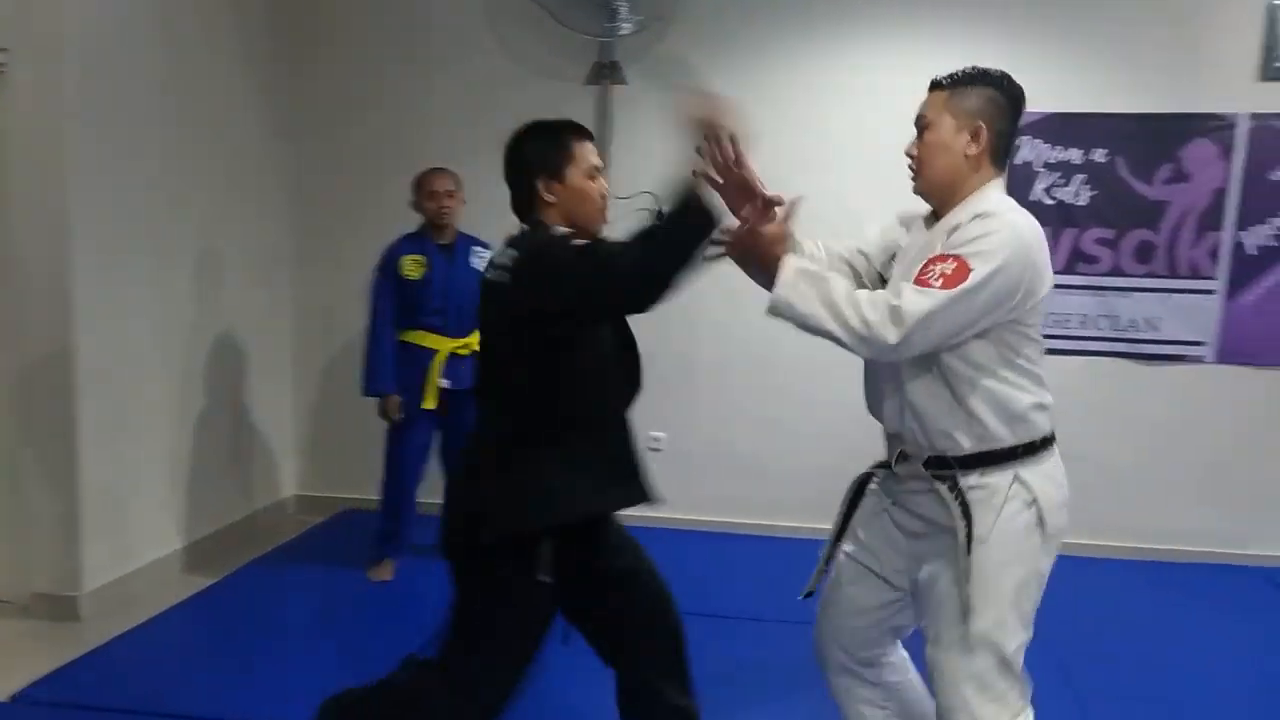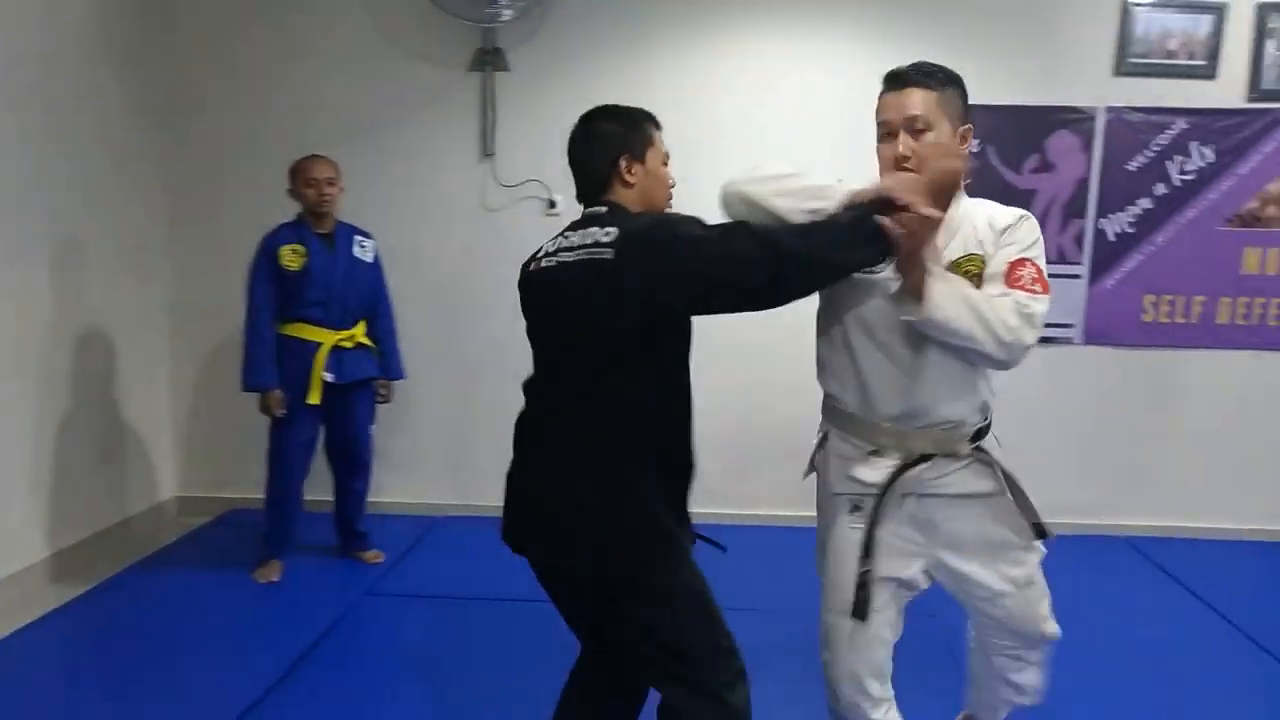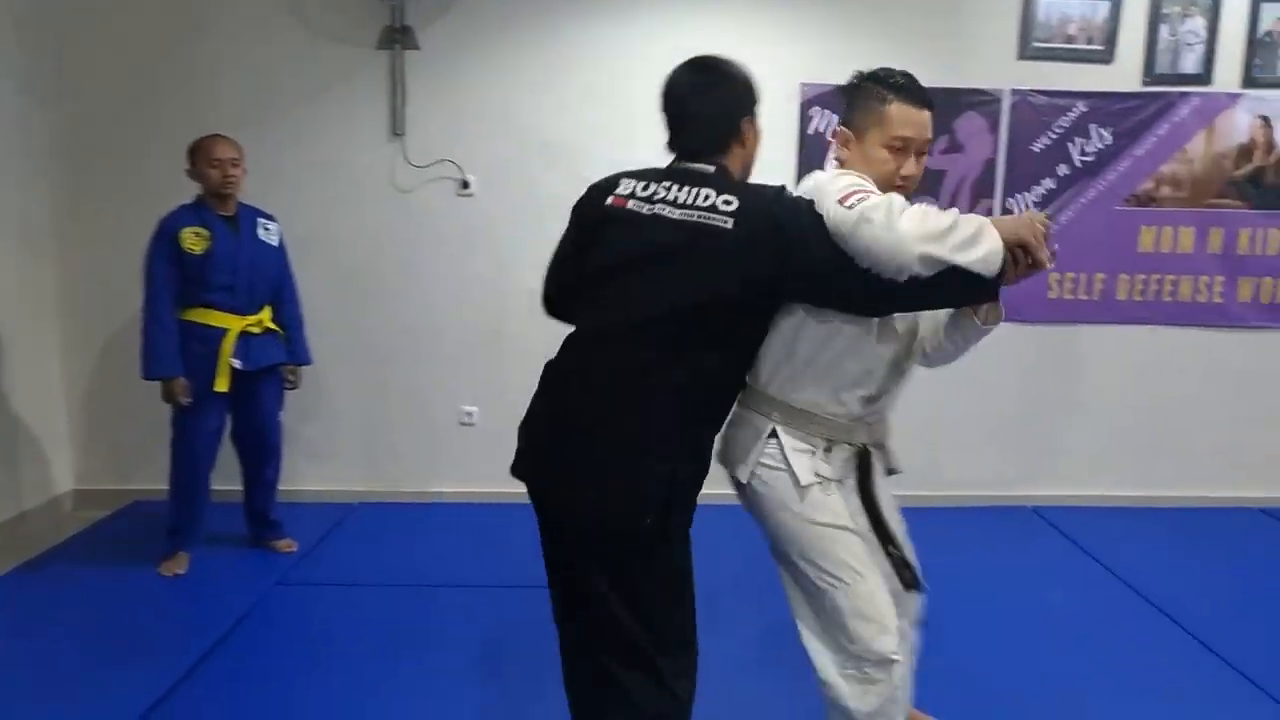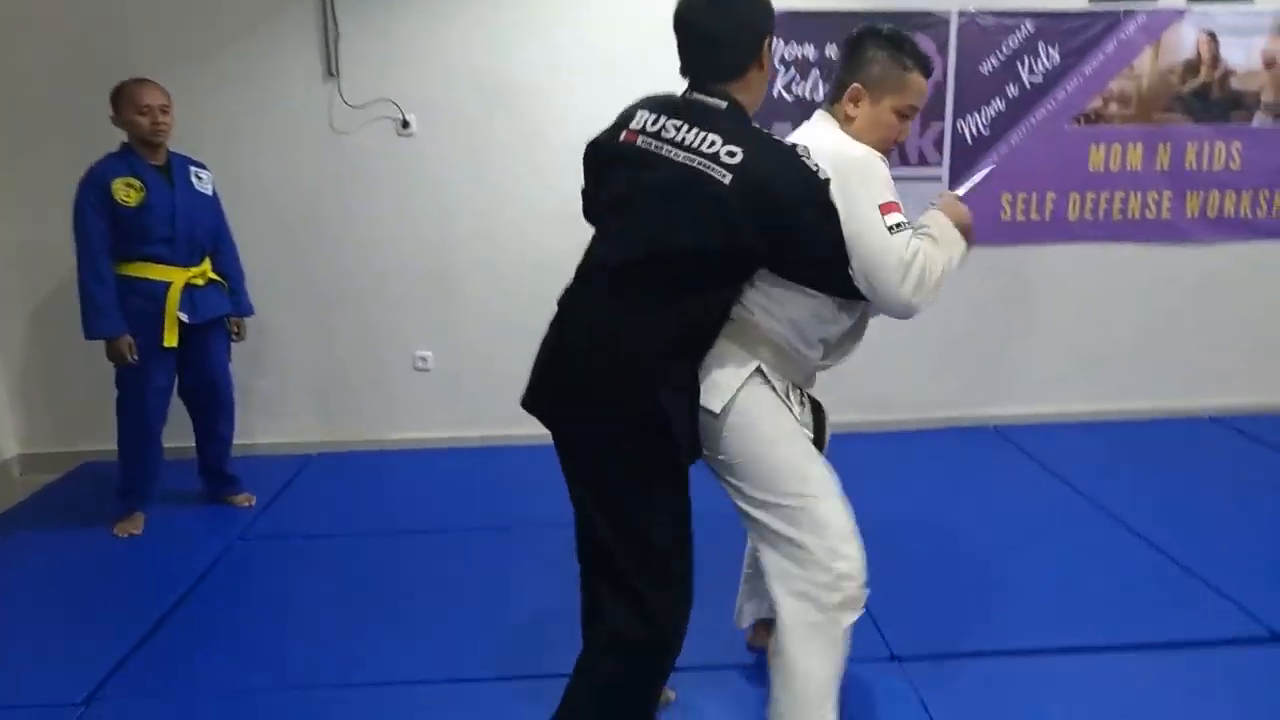
dt=0.3s
person 1, frame 1
left shoulder: (1000, 235)
right shoulder: (916, 227)
left elbow: (885, 325)
right elbow: (842, 286)
left wrist: (781, 262)
right wrist: (768, 228)
left hip: (997, 494)
right hip: (914, 483)
right knee: (850, 637)
person 1, frame 2
left shoulder: (1005, 229)
left elbow: (1010, 335)
left wrist: (924, 277)
left hip: (961, 474)
right hip: (861, 477)
left knee: (1022, 629)
person 1, frame 3
left shoulder: (866, 211)
right shoulder: (835, 194)
left elbow: (920, 339)
right elbow: (900, 241)
left wrist: (977, 306)
right wrist: (992, 235)
left hip: (841, 451)
right hip: (790, 456)
left knee: (898, 592)
right knee: (870, 641)
person 1, frame 4
left shoulder: (808, 151)
right shoulder: (847, 164)
left elbow: (862, 284)
right elbow: (901, 289)
left wrist: (926, 248)
right wrist: (944, 228)
left hip: (744, 376)
right hip: (742, 385)
left knee: (788, 518)
right knee: (829, 564)
left ankle: (766, 621)
person 2, frame 1
left shoulder: (556, 260)
right shoulder: (544, 260)
right elbow: (631, 279)
right wrist: (704, 191)
left hip: (559, 500)
right hip: (513, 511)
left knee: (647, 628)
person 2, frame 2
left shoulder: (545, 265)
right shoulder: (655, 244)
right elbow: (774, 262)
right wrist: (877, 205)
left hip: (550, 497)
right hip: (607, 508)
left knee: (621, 647)
person 2, frame 3
left shoulder: (608, 197)
right shoulder: (772, 222)
right elbow: (886, 282)
right wrist: (1000, 248)
left hip: (561, 441)
right hip: (634, 465)
left knee: (594, 623)
right knee: (654, 665)
person 2, frame 4
left shoulder: (633, 126)
right shoulder: (772, 171)
right elbow: (850, 270)
left hip: (581, 369)
right hip: (628, 395)
left knee: (630, 557)
right knee: (647, 590)
person 3, frame 1
left shoulder: (479, 253)
right shoulder: (400, 254)
right elbow: (383, 325)
right wrist: (385, 387)
left hip: (466, 375)
right hip: (415, 373)
left knee: (464, 463)
right knee: (404, 465)
right ankle: (388, 551)
person 3, frame 2
left shoulder: (362, 243)
right shoulder: (277, 244)
left elbow: (379, 311)
right elbow: (261, 319)
left wrist: (386, 370)
right wrist: (266, 382)
left hip: (354, 367)
right hip: (298, 367)
left knee: (354, 457)
right knee: (288, 461)
left ankle: (354, 539)
right ankle: (274, 551)
person 3, frame 3
left shoulder: (265, 225)
right shoulder: (176, 227)
left elbow: (285, 294)
right elbow: (160, 304)
left wrist: (293, 354)
right wrist: (168, 369)
left hip: (260, 352)
right hip: (202, 355)
left knee: (263, 445)
right knee: (193, 450)
left ankle: (265, 528)
right ankle: (180, 544)
person 3, frame 4
left shoulder: (196, 173)
right shoulder: (103, 179)
left elbow: (221, 244)
right elbow: (94, 261)
left wrist: (236, 304)
right wrist: (110, 328)
left hip: (203, 306)
right hip: (144, 311)
left knee: (215, 399)
right knee: (142, 410)
left ankle: (222, 483)
right ankle: (134, 504)
